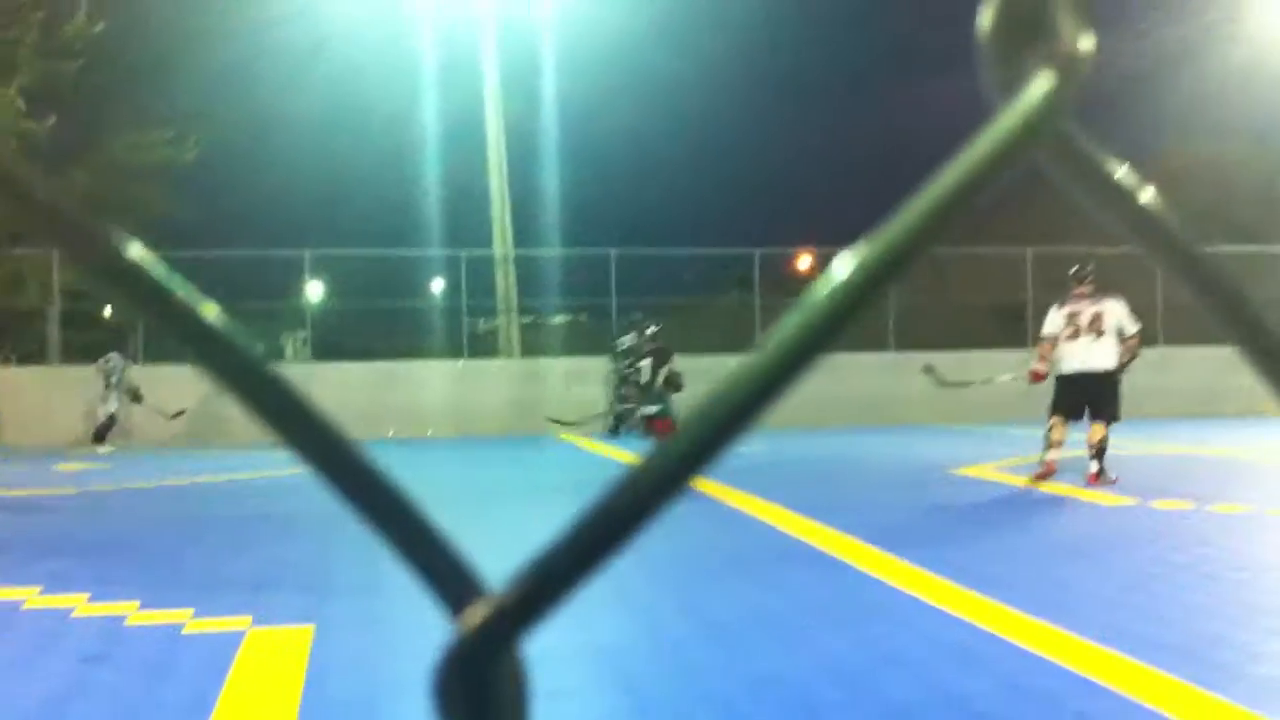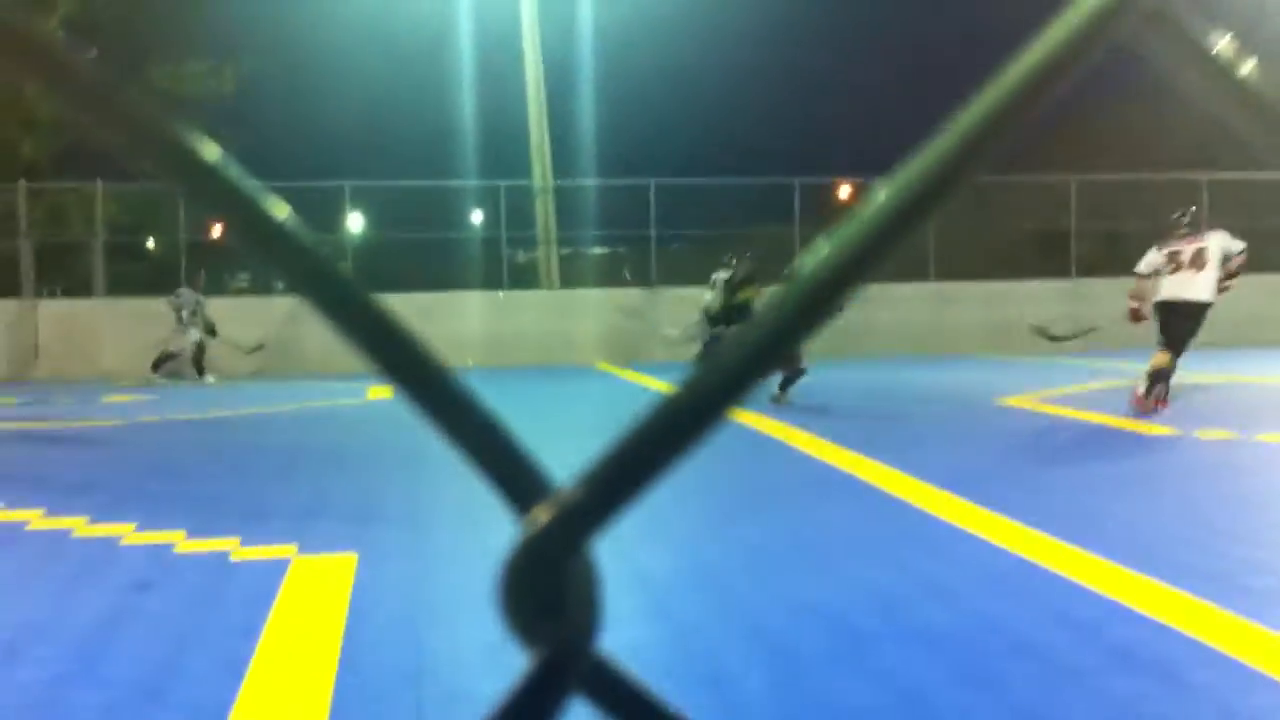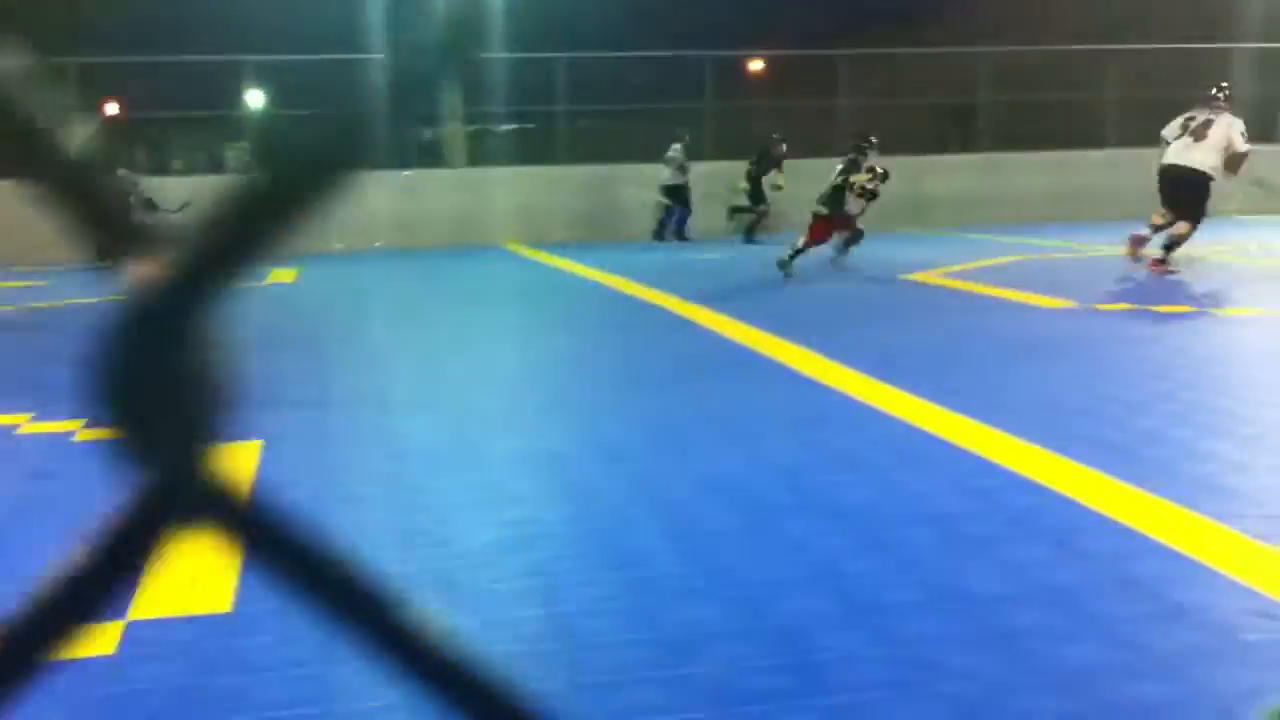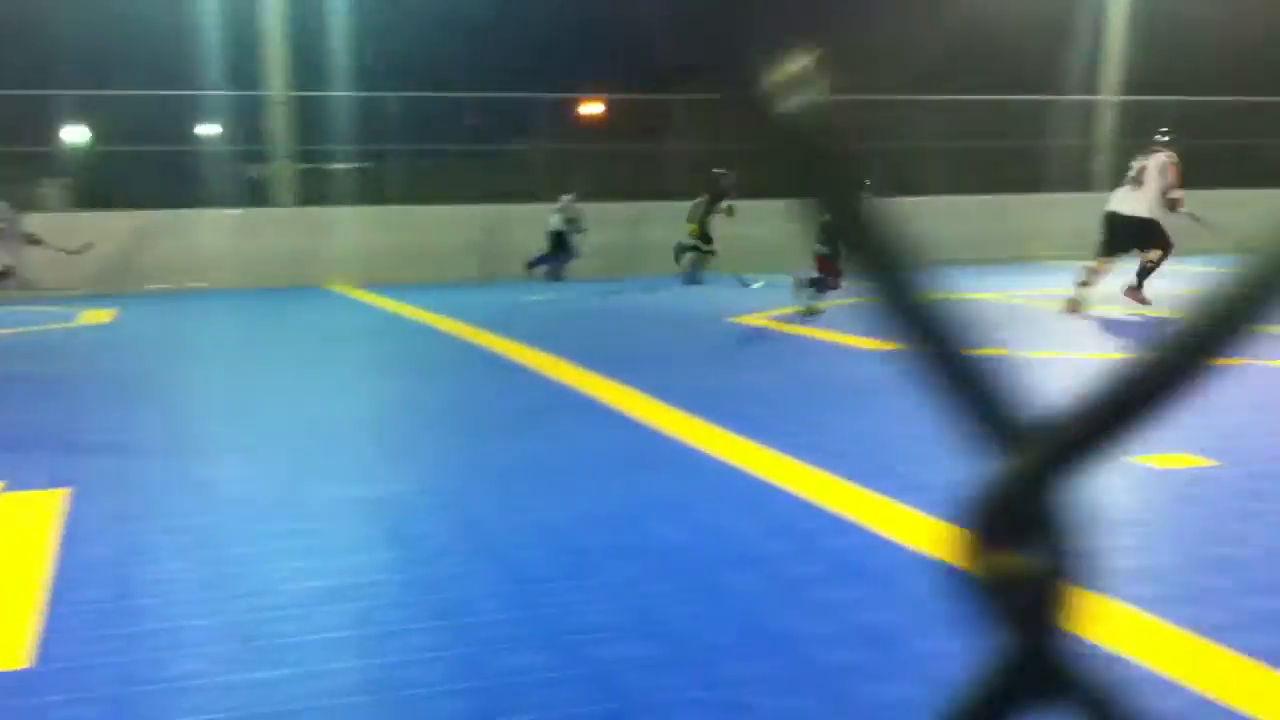
dt=0.4s
person 1, frame 1
left shoulder: (1060, 308)
right shoulder: (1113, 303)
left elbow: (1048, 340)
right elbow: (1132, 336)
left wrist: (1040, 366)
right wrist: (1125, 359)
left hip: (1069, 372)
right hip: (1103, 371)
left knee: (1059, 416)
right knee: (1100, 420)
left ankle: (1049, 461)
right ankle: (1096, 470)
person 1, frame 2
left shoulder: (1162, 247)
right shoulder: (1215, 237)
left elbow: (1142, 274)
right elbow: (1239, 252)
left wrist: (1136, 304)
right wrist: (1226, 278)
left hip: (1165, 300)
right hip: (1196, 302)
left knee: (1169, 345)
right knee: (1172, 348)
left ankle: (1158, 391)
right ankle: (1145, 393)
person 1, frame 3
left shoulder: (1191, 114)
right shoulder: (1232, 121)
left elbow: (1166, 138)
right elbow: (1241, 153)
right wrist: (1231, 167)
left hip: (1169, 168)
right hip: (1198, 174)
left knee: (1171, 210)
right knee: (1189, 219)
left ankle: (1142, 237)
right ankle: (1161, 259)
person 1, frame 4
left shoulder: (1139, 160)
right shoulder: (1166, 158)
right elbow: (1168, 167)
right wrist: (1175, 195)
left hip: (1114, 213)
right hip: (1138, 219)
left knee: (1104, 258)
right knee: (1163, 248)
left ankle: (1078, 298)
right ankle: (1136, 287)
